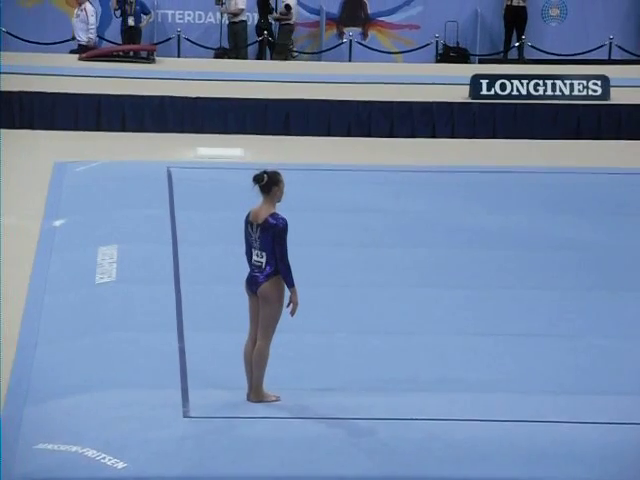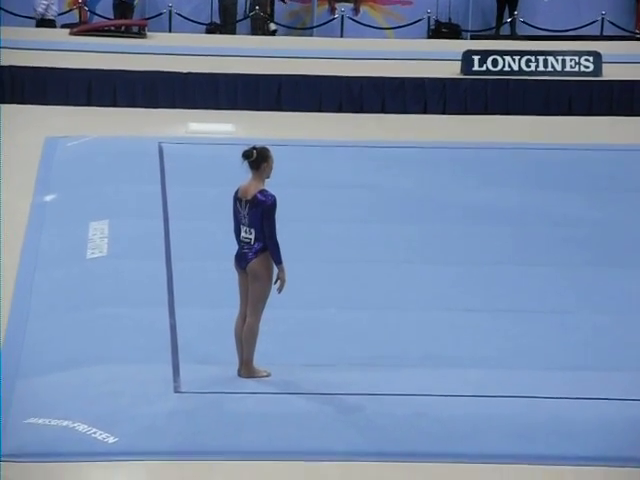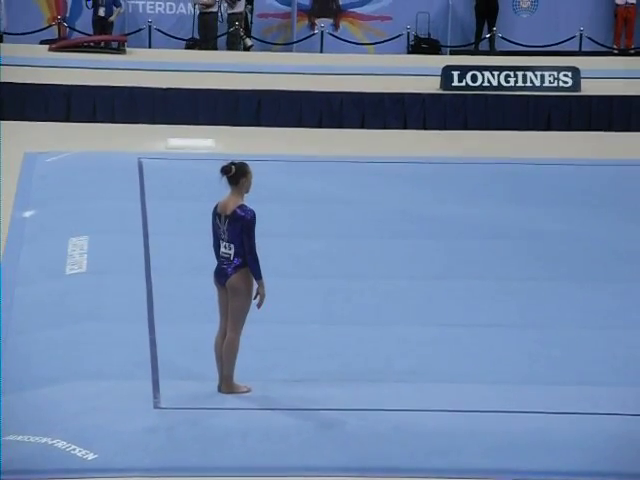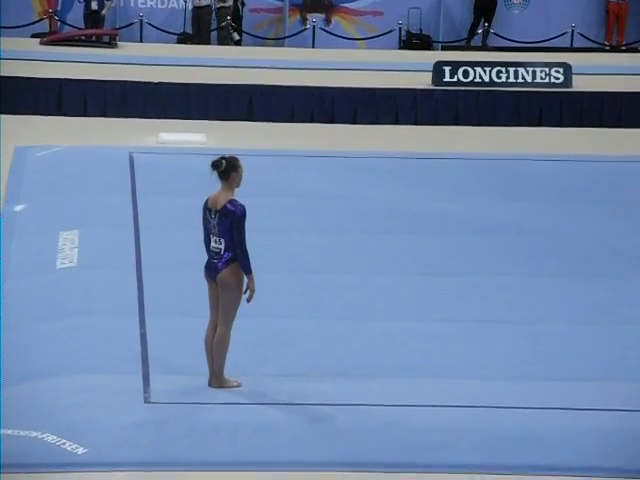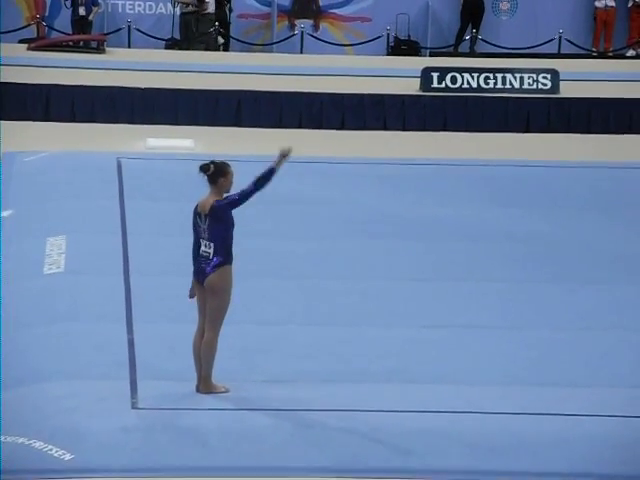
dt=1s
person 1, frame 1
left shoulder: (250, 216)
right shoulder: (278, 222)
right elbow: (282, 259)
right wrist: (293, 291)
left hip: (252, 279)
right hip: (269, 283)
left knee: (253, 336)
right knee: (264, 339)
left ankle: (251, 389)
right ankle: (257, 392)
person 1, frame 2
left shoulder: (238, 192)
right shoulder: (267, 198)
left elbow: (237, 228)
right elbow: (270, 236)
right wrist: (281, 268)
left hip: (241, 256)
right hip: (259, 260)
left knee: (243, 312)
right knee: (254, 316)
left ankle: (242, 364)
right ankle: (248, 367)
person 1, frame 3
left shoulder: (217, 208)
right shoulder: (246, 213)
left elbow: (216, 244)
right elbow: (250, 251)
right wrist: (260, 283)
left hip: (220, 272)
right hip: (238, 275)
left knee: (223, 328)
right knee: (233, 331)
left ankle: (222, 380)
right ankle: (228, 383)
person 1, frame 4
left shoulder: (208, 202)
right shoulder: (236, 208)
left elbow: (206, 239)
right elbow: (240, 246)
right wrist: (250, 278)
left hip: (211, 266)
right hip: (229, 270)
left knee: (213, 322)
right knee: (224, 326)
left ankle: (213, 375)
right ankle: (218, 378)
person 1, frame 5
left shoulder: (198, 207)
right shoulder: (221, 205)
left elbow: (196, 244)
right elbow: (252, 189)
left wrist: (195, 278)
right wrist: (277, 164)
left hip: (201, 271)
right hip: (218, 273)
left knee: (202, 328)
right knee: (212, 331)
left ankle: (201, 380)
right ankle: (206, 383)
